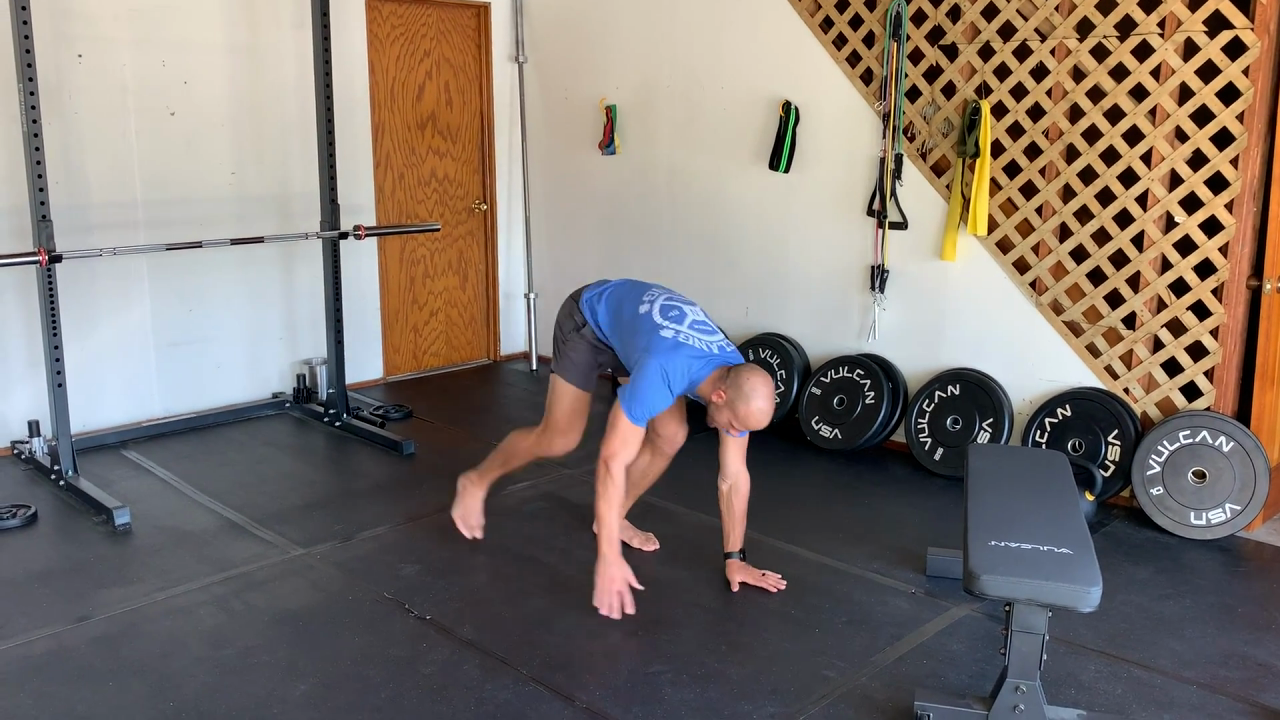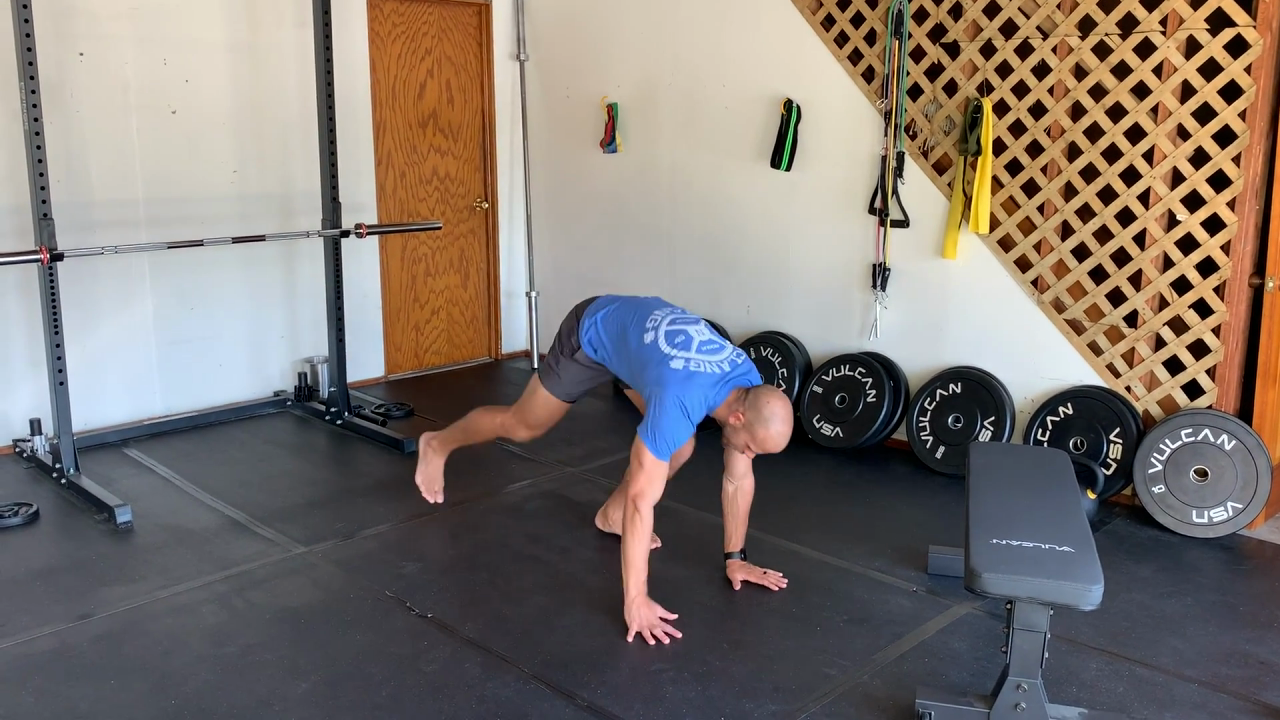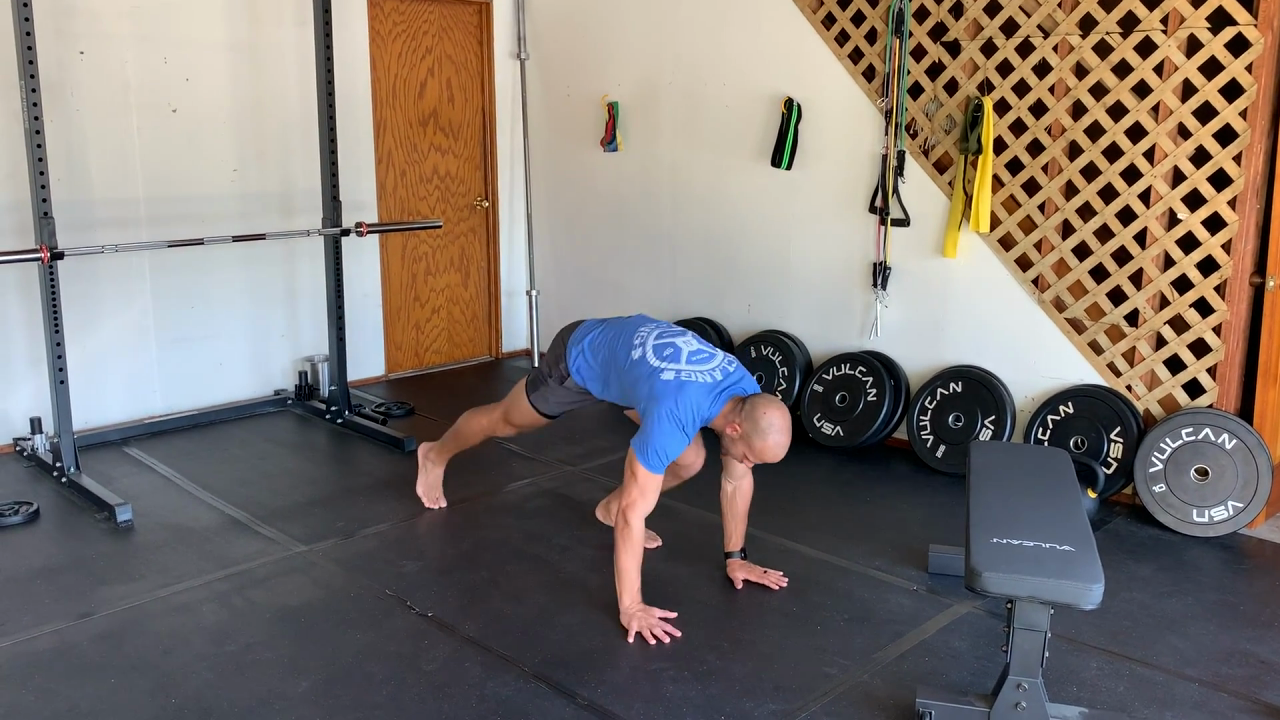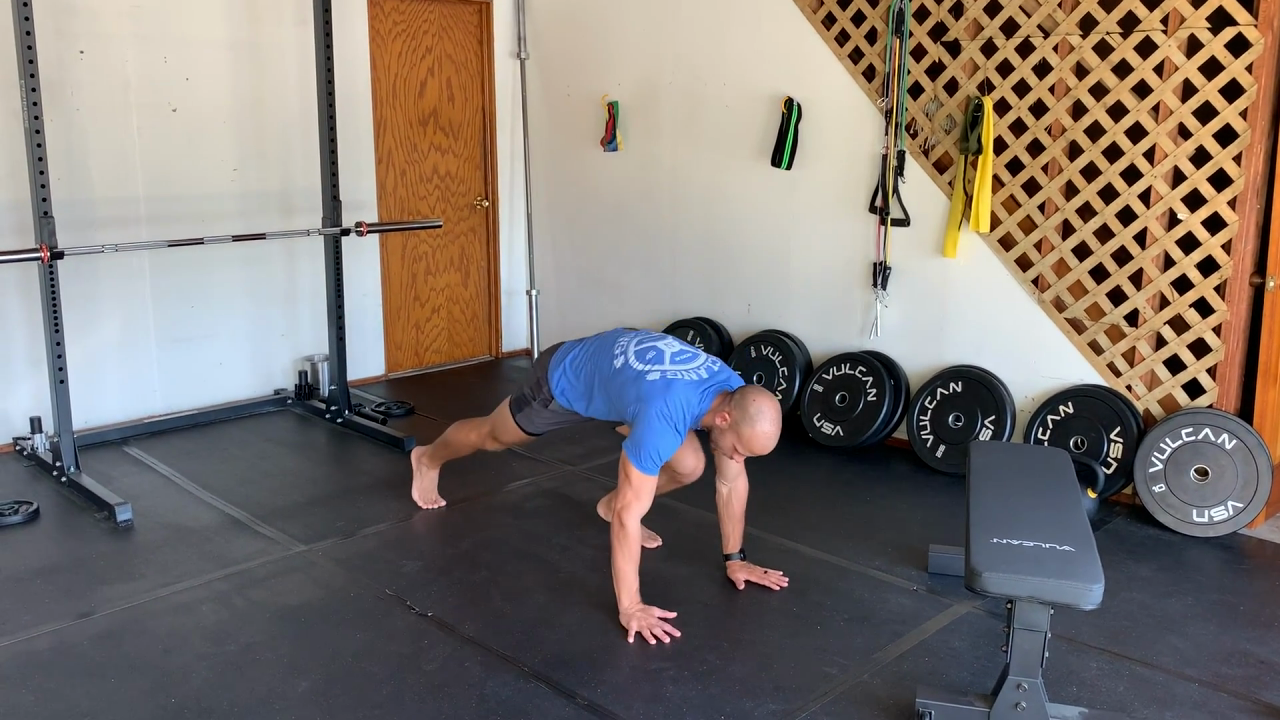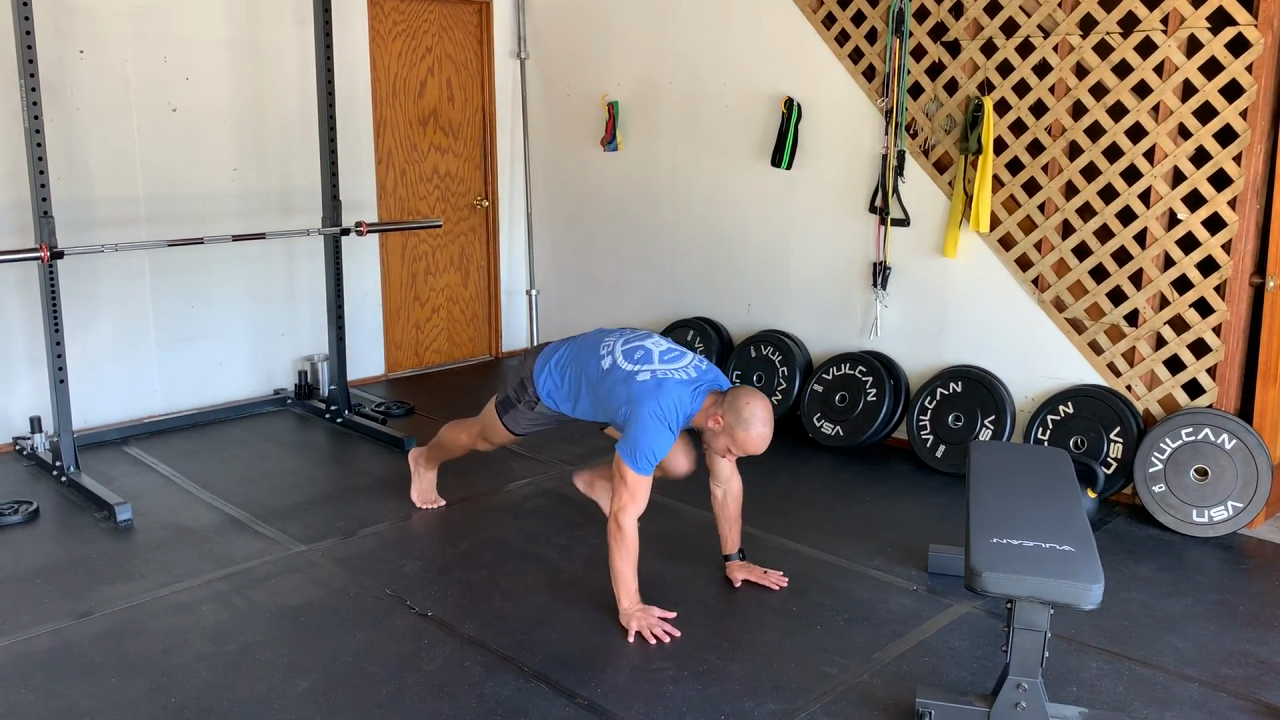
dt=0.2s
person 1, frame 1
left shoulder: (739, 386)
right shoulder: (663, 375)
left elbow: (734, 475)
right elbow: (611, 463)
left wrist: (734, 558)
right wrist: (610, 558)
left hip: (638, 317)
right hip: (590, 318)
left knee: (672, 436)
right knee: (559, 439)
left ankle: (612, 520)
right ankle: (476, 482)
person 1, frame 2
left shoulder: (752, 391)
right shoulder: (680, 402)
left elbow: (738, 479)
right elbow: (641, 500)
left wrist: (736, 556)
right wrist: (635, 600)
left hip: (641, 328)
right hip: (592, 334)
left knee: (679, 449)
right knee: (524, 423)
left ankle: (612, 515)
right ankle: (437, 445)
person 1, frame 3
left shoulder: (746, 397)
right shoulder: (674, 415)
left elbow: (736, 480)
right elbow: (635, 513)
left wrist: (735, 556)
right wrist: (630, 607)
left hip: (632, 343)
right hip: (580, 358)
left knee: (689, 460)
right knee: (507, 420)
left ankle: (612, 507)
right ankle: (434, 455)
person 1, frame 4
left shoulder: (734, 394)
right shoulder: (663, 417)
left elbow: (731, 481)
right elbow: (630, 514)
left wrist: (734, 558)
right wrist: (630, 607)
left hip: (613, 363)
right hip: (563, 380)
left knee: (690, 465)
right knee: (495, 435)
left ankle: (614, 503)
right ankle: (428, 459)
person 1, frame 5
left shoulder: (721, 393)
right shoulder: (656, 418)
left elbow: (725, 480)
right elbow: (624, 515)
left wrist: (733, 558)
right wrist: (630, 607)
left hip: (598, 363)
right hip: (549, 380)
left knee: (680, 463)
right knee: (484, 435)
left ankle: (596, 481)
right ankle: (424, 461)
